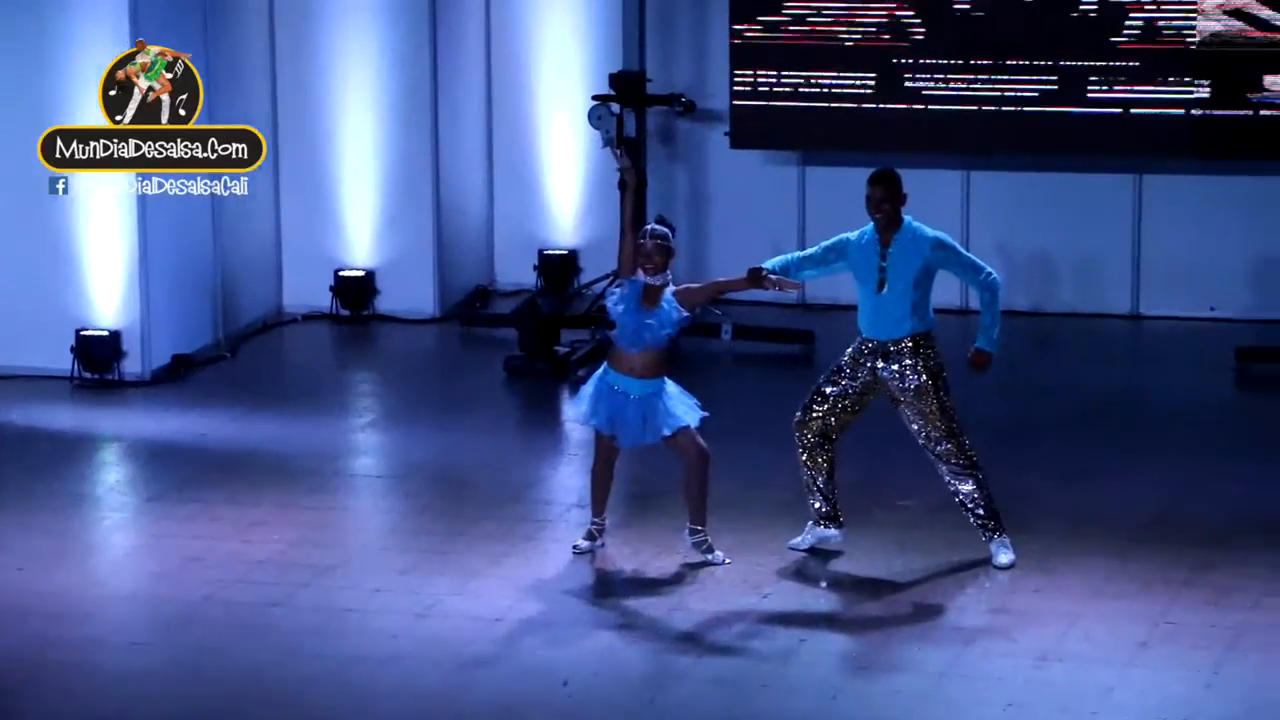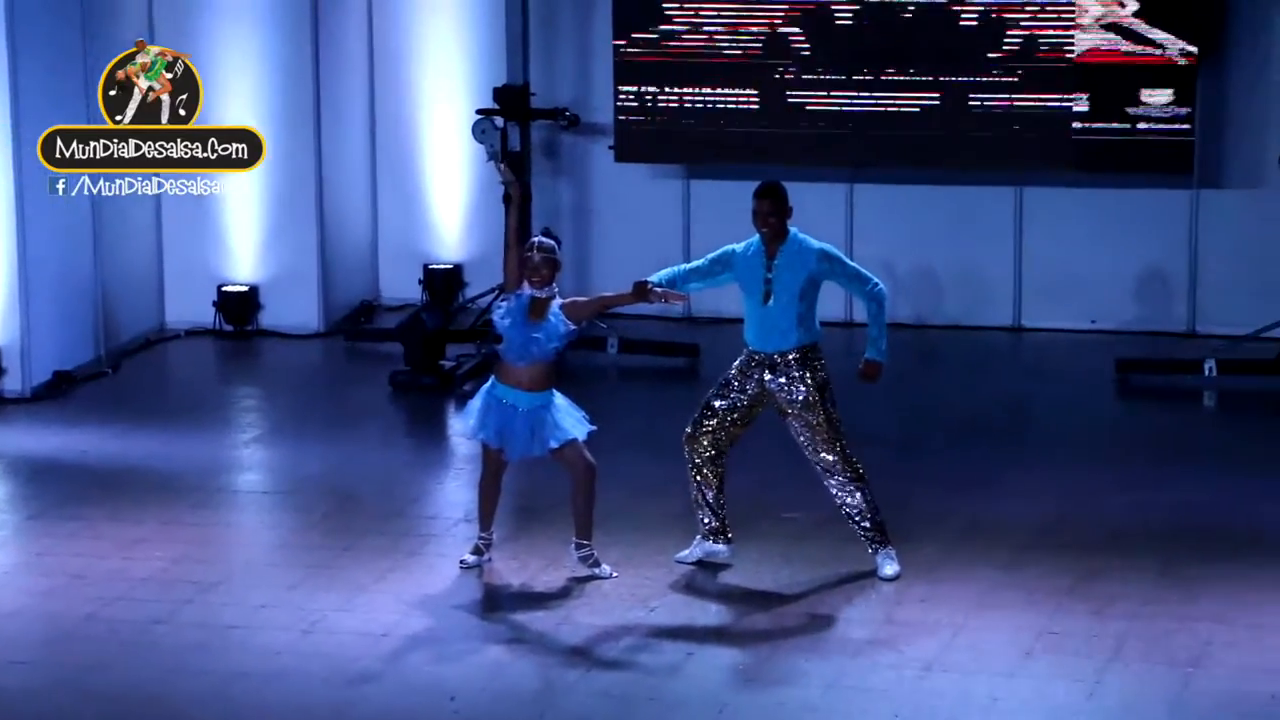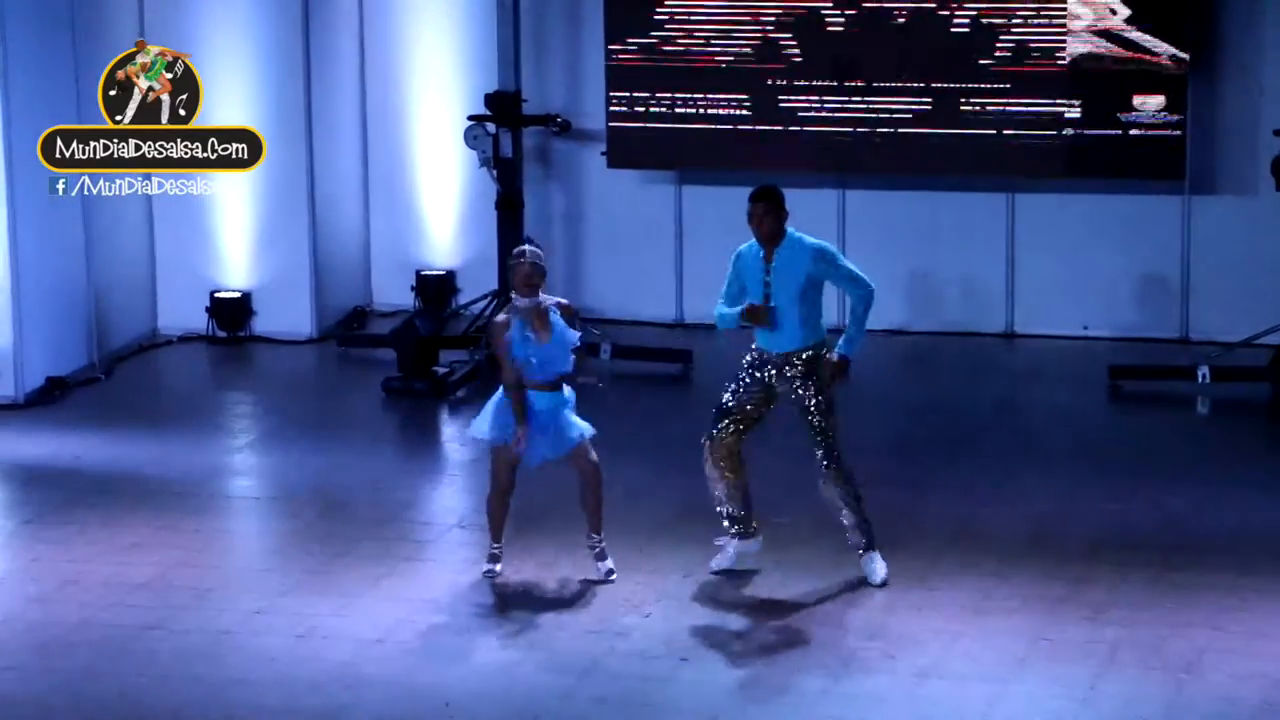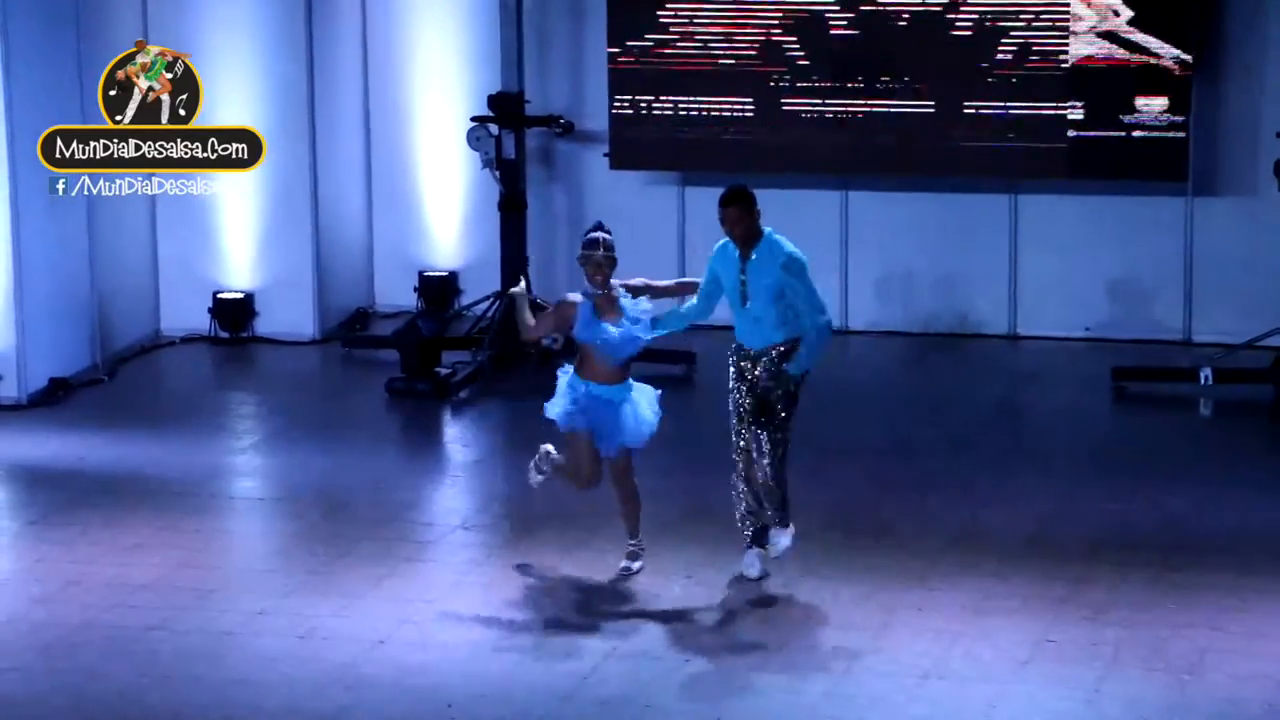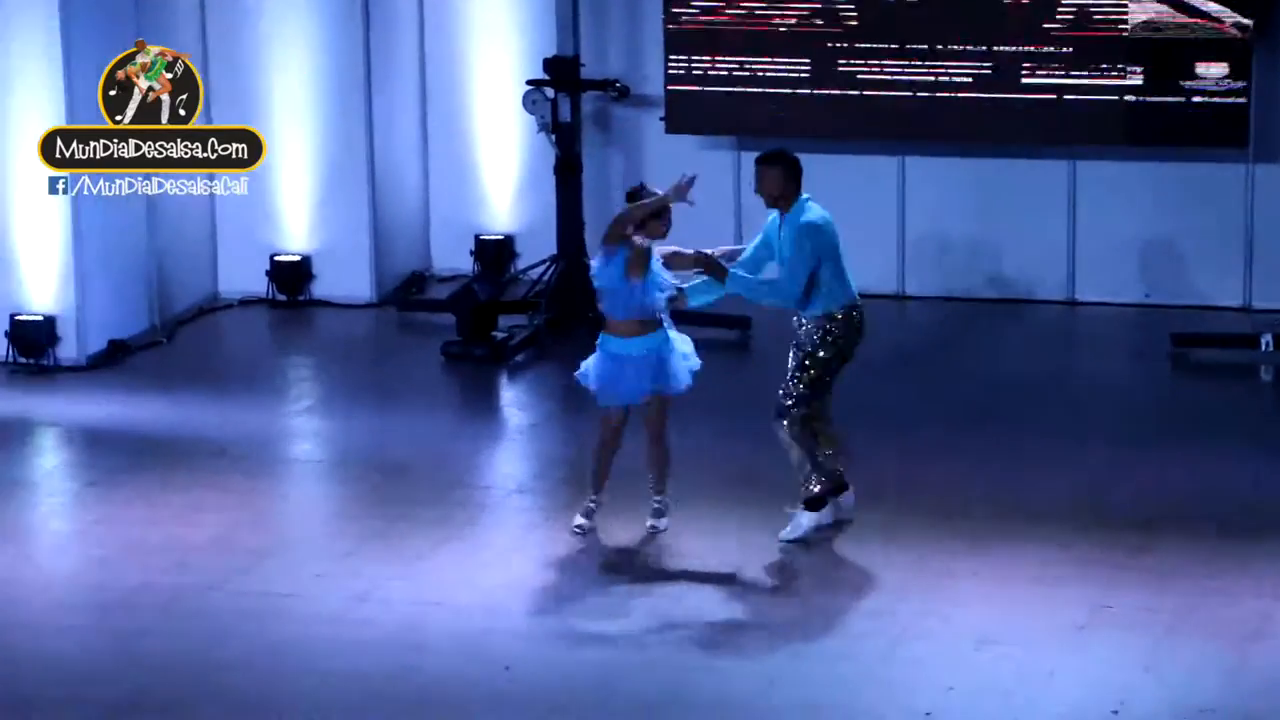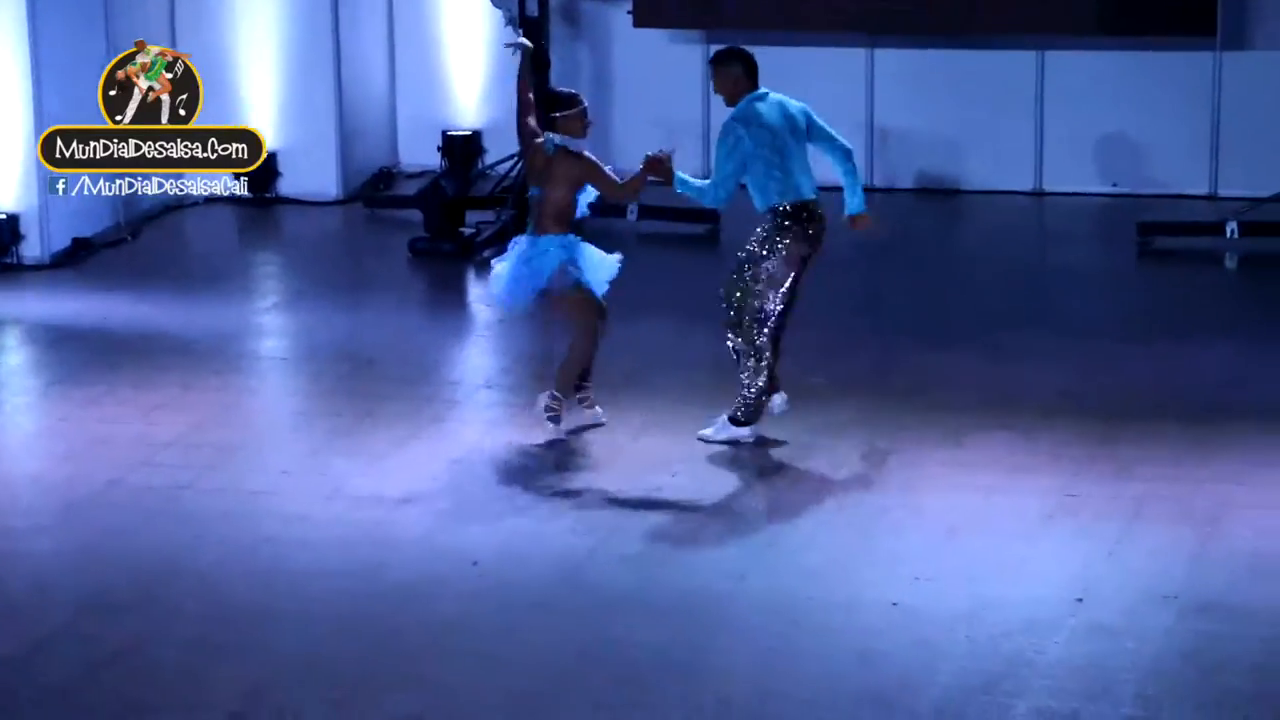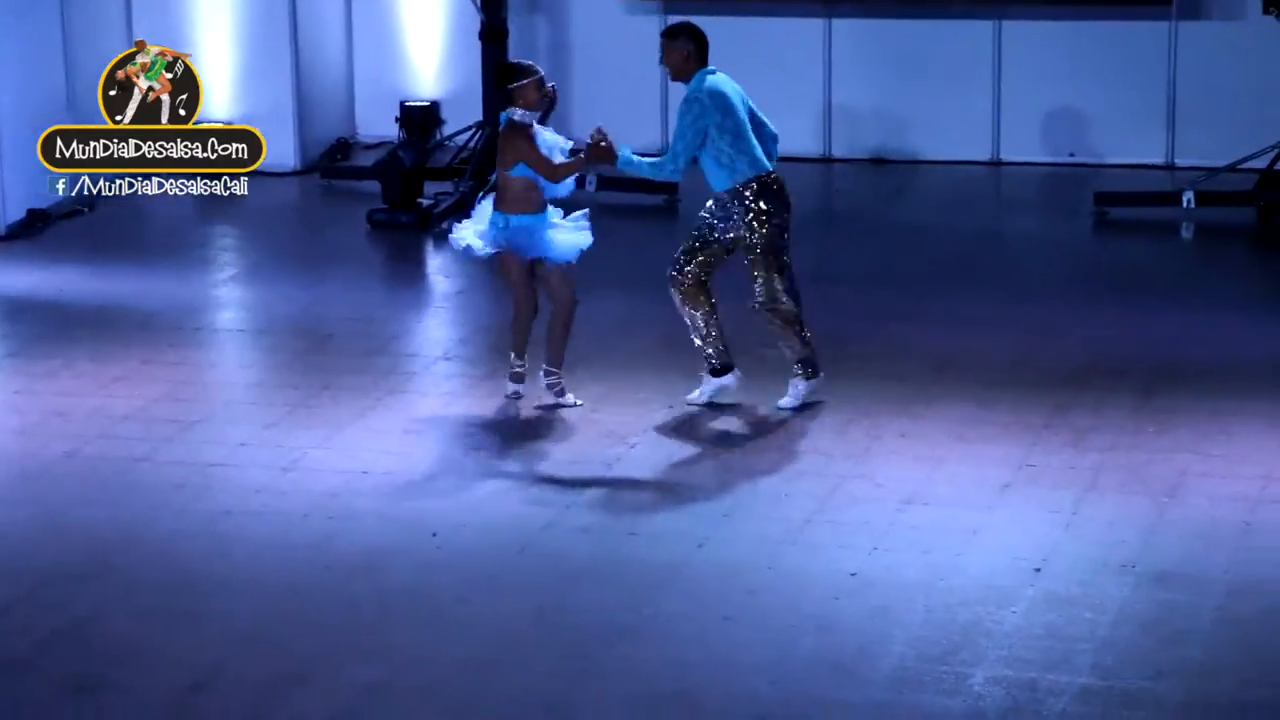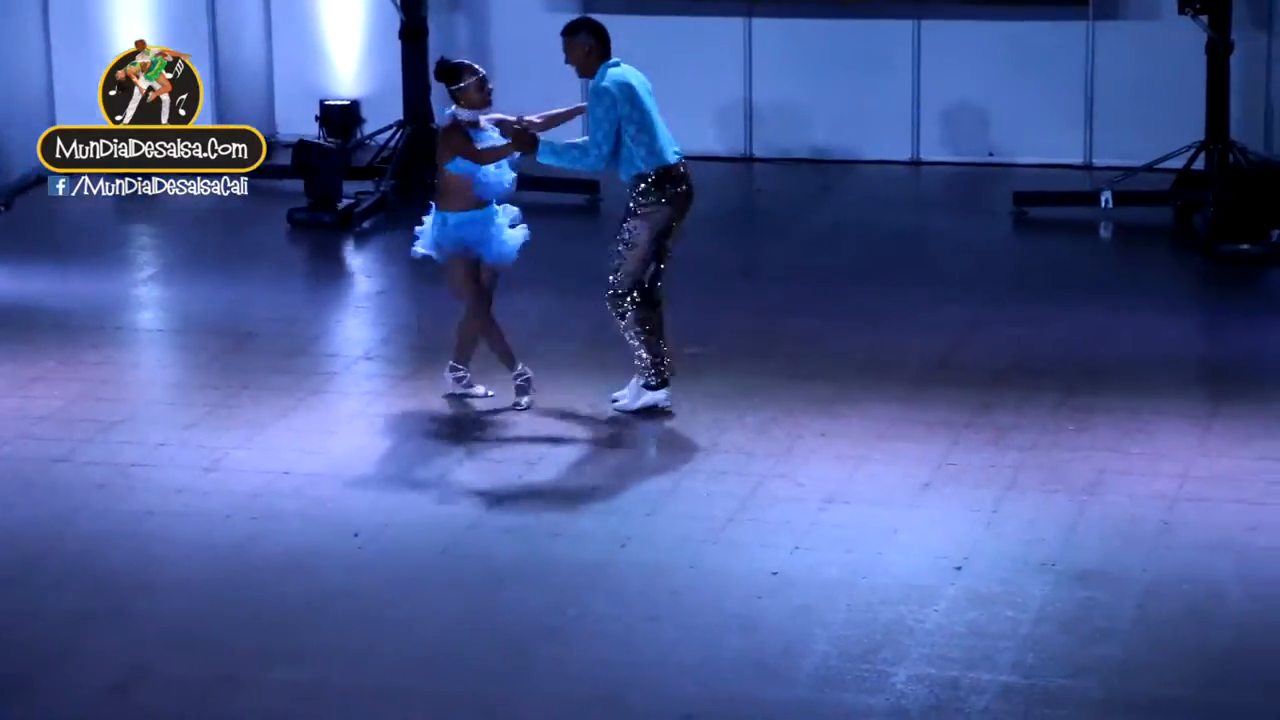
dt=0.5s
person 1, frame 1
left shoulder: (930, 244)
right shoulder: (853, 245)
left elbow: (987, 281)
right elbow: (803, 261)
left wrist: (985, 343)
right wrist: (768, 269)
left hip: (911, 356)
right hip: (866, 353)
left knee: (946, 446)
right knee: (810, 425)
left ankle: (995, 535)
right ankle: (825, 523)
person 1, frame 2
left shoulder: (815, 256)
right shoulder: (737, 257)
left elbow: (872, 292)
right elbow: (687, 273)
left wrist: (875, 352)
right wrist: (656, 282)
left hip: (798, 368)
right hip: (752, 366)
left knee: (831, 458)
right knee: (700, 441)
left ankle: (881, 546)
right ankle: (714, 537)
person 1, frame 3
left shoulder: (814, 253)
right shoulder: (743, 257)
left elbow: (863, 291)
right elbow: (722, 310)
left wrist: (845, 350)
right wrist: (742, 314)
left hip: (808, 363)
right hip: (760, 362)
left knee: (826, 459)
right knee: (718, 443)
left ankle: (867, 549)
right ankle: (741, 536)
person 1, frame 4
left shoulder: (785, 257)
right shoulder: (721, 257)
left elbow: (820, 319)
right elbow: (700, 308)
left wrist: (794, 370)
right wrist: (649, 326)
left hip: (785, 357)
right hip: (745, 358)
left knee: (769, 443)
right knee: (744, 451)
left ankle: (779, 521)
right ankle: (755, 543)
person 1, frame 5
left shoulder: (809, 224)
right shoulder: (779, 222)
left elbow: (788, 292)
right elbow: (746, 266)
left wrist: (724, 273)
left hip: (833, 327)
right hip: (811, 324)
left knee: (793, 414)
right knee: (795, 413)
left ankle: (819, 501)
right ankle: (833, 494)
person 1, frame 6
left shoulder: (737, 127)
right shoulder: (793, 109)
left elbow: (719, 195)
right elbow: (843, 152)
left wrist: (672, 176)
right wrist: (856, 204)
left hip: (785, 226)
right hip: (811, 219)
left knee: (760, 323)
right knee: (737, 298)
left ankle: (742, 421)
right ankle: (766, 392)
person 1, frame 7
left shoulder: (698, 99)
right shoulder: (723, 86)
left elbow: (673, 168)
right elbow: (768, 136)
left wrist: (618, 159)
left hip: (754, 201)
right hip: (733, 201)
left knee: (773, 294)
right knee: (685, 276)
left ankle: (805, 374)
right ankle: (720, 372)
person 1, frame 8
left shoulder: (606, 90)
right shoulder: (629, 76)
left elbow: (596, 157)
left wrist: (537, 148)
right wrist: (549, 139)
left hip: (653, 190)
right hip: (672, 182)
left knee: (624, 287)
right knee: (641, 284)
left ankle: (653, 384)
right ankle: (651, 377)
person 2, frame 1
left shoulder: (679, 298)
right shoulder: (628, 284)
left elbow: (720, 287)
right elbow: (627, 232)
left wrist: (757, 281)
right wrist: (630, 186)
left hip: (654, 391)
right hip: (614, 386)
left knee: (697, 454)
right knee: (605, 457)
left ankle: (698, 534)
right ankle: (596, 527)
person 2, frame 2
left shoulder: (567, 310)
right shoulder: (513, 297)
left elbow: (610, 301)
right elbow: (509, 245)
left wrist: (643, 294)
right wrist: (514, 200)
left hip: (542, 404)
right hip: (501, 399)
left knee: (584, 468)
right knee: (492, 472)
left ankle: (584, 548)
right ankle: (483, 542)
person 2, frame 3
left shoulder: (561, 310)
right shoulder: (503, 325)
right elbow: (511, 380)
right wrist: (521, 424)
left hip: (554, 404)
right hip: (515, 409)
left knee: (590, 468)
right knee: (502, 483)
left ankle: (597, 546)
right ankle: (495, 550)
person 2, frame 4
left shoulder: (629, 293)
right shoulder: (573, 304)
left elbow: (675, 288)
right elbow: (531, 334)
right wrist: (521, 299)
left hip: (618, 398)
right hip: (583, 395)
left knee: (622, 477)
right knee: (583, 474)
left ankle: (634, 546)
right ankle: (548, 458)
person 2, frame 5
left shoulder: (665, 259)
right shoulder: (615, 245)
right elbow: (624, 219)
right wrist: (665, 197)
left hip: (654, 350)
right hip: (614, 354)
left knee: (655, 432)
right knee: (610, 435)
left ankle: (658, 498)
right ankle: (592, 502)
person 2, frame 6
left shoulder: (536, 149)
right shoulder: (579, 162)
left elbow: (526, 110)
right elbow: (620, 193)
left wrist: (525, 66)
right wrist: (648, 171)
left hip: (542, 250)
right hip: (555, 254)
left knee: (591, 321)
right knee: (589, 327)
left ankle: (580, 394)
right ankle: (556, 400)
person 2, frame 7
left shoulder: (528, 127)
right shoulder: (517, 135)
right elbow: (552, 172)
left wrist: (548, 105)
right wrist: (590, 157)
left hip: (540, 224)
right hip: (513, 229)
left knee: (566, 298)
right knee: (526, 307)
left ankle: (553, 373)
right ankle: (518, 365)
person 2, frame 8
left shoulder: (489, 123)
right shoulder: (453, 133)
left elbow: (536, 122)
right elbow: (478, 157)
left wrist: (580, 107)
right wrist: (518, 146)
left hip: (482, 222)
right hip: (455, 227)
left knee: (480, 304)
right knee: (476, 305)
left ankle: (458, 373)
right ankle: (517, 371)
